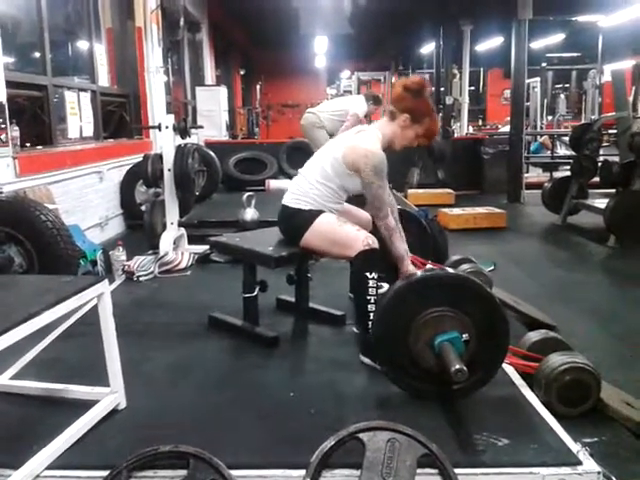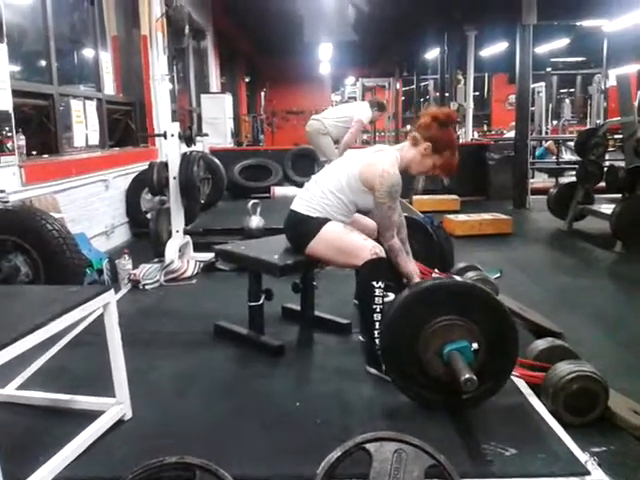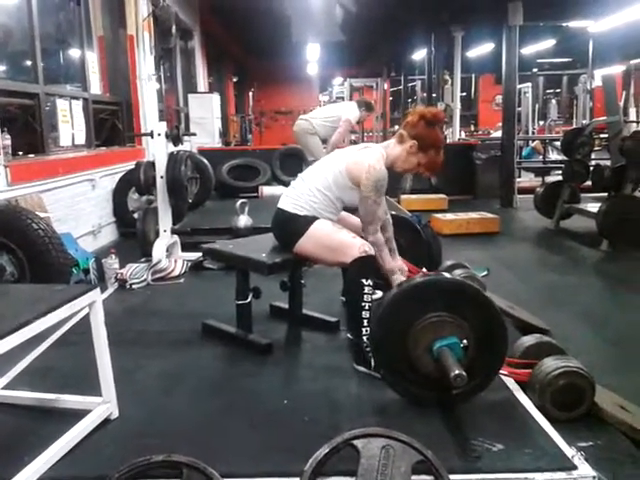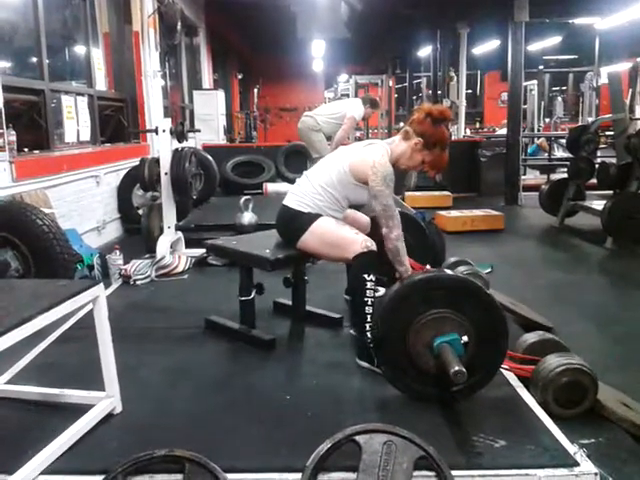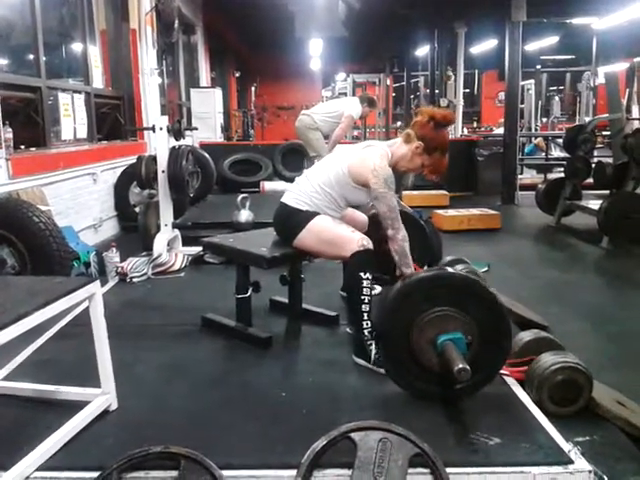
dt=0.4s
person 1, frame 1
left shoulder: (368, 134)
right shoulder: (370, 151)
left elbow: (386, 205)
right elbow: (384, 216)
left wrist: (402, 251)
right wrist: (404, 264)
left hip: (314, 206)
right hip: (299, 214)
left knee: (373, 227)
right knee: (366, 247)
left ankle: (371, 306)
right ankle: (372, 347)
person 1, frame 2
left shoulder: (387, 155)
right shoulder: (388, 172)
left elbow: (396, 220)
right elbow: (390, 238)
left wrist: (410, 263)
right wrist: (413, 279)
left hip: (318, 213)
right hip: (306, 221)
left knee: (377, 234)
right knee: (373, 255)
left ankle: (375, 309)
right ankle: (377, 357)
person 1, frame 3
left shoulder: (374, 153)
right shoulder: (374, 167)
left elbow: (382, 215)
right elbow: (372, 234)
left wrist: (395, 257)
right wrist: (394, 278)
left hip: (304, 211)
right hip: (293, 219)
left knee: (360, 232)
right knee: (362, 252)
left ankle: (355, 301)
right ankle: (364, 353)
person 1, frame 4
left shoulder: (378, 149)
right shoulder: (380, 164)
left elbow: (389, 218)
right elbow: (391, 229)
left wrist: (403, 263)
right wrist: (407, 279)
left hip: (309, 208)
right hip: (297, 217)
left knee: (368, 227)
right knee: (364, 249)
left ankle: (357, 292)
right ankle: (368, 349)
person 1, frame 5
left shoulder: (379, 150)
right shoulder: (378, 166)
left elbow: (389, 224)
right elbow: (394, 230)
left wrist: (400, 262)
left hip: (306, 206)
right hip: (294, 215)
left knee: (364, 225)
right knee: (360, 247)
left ankle: (354, 287)
right ankle: (364, 347)
